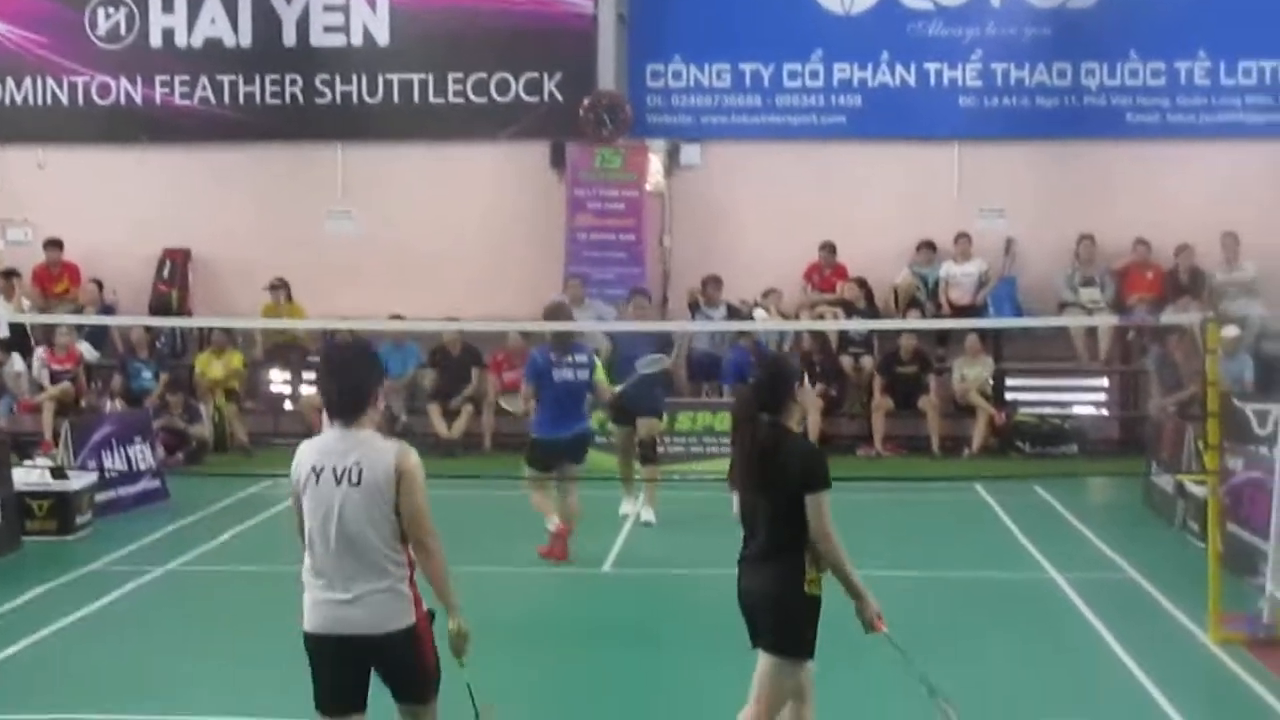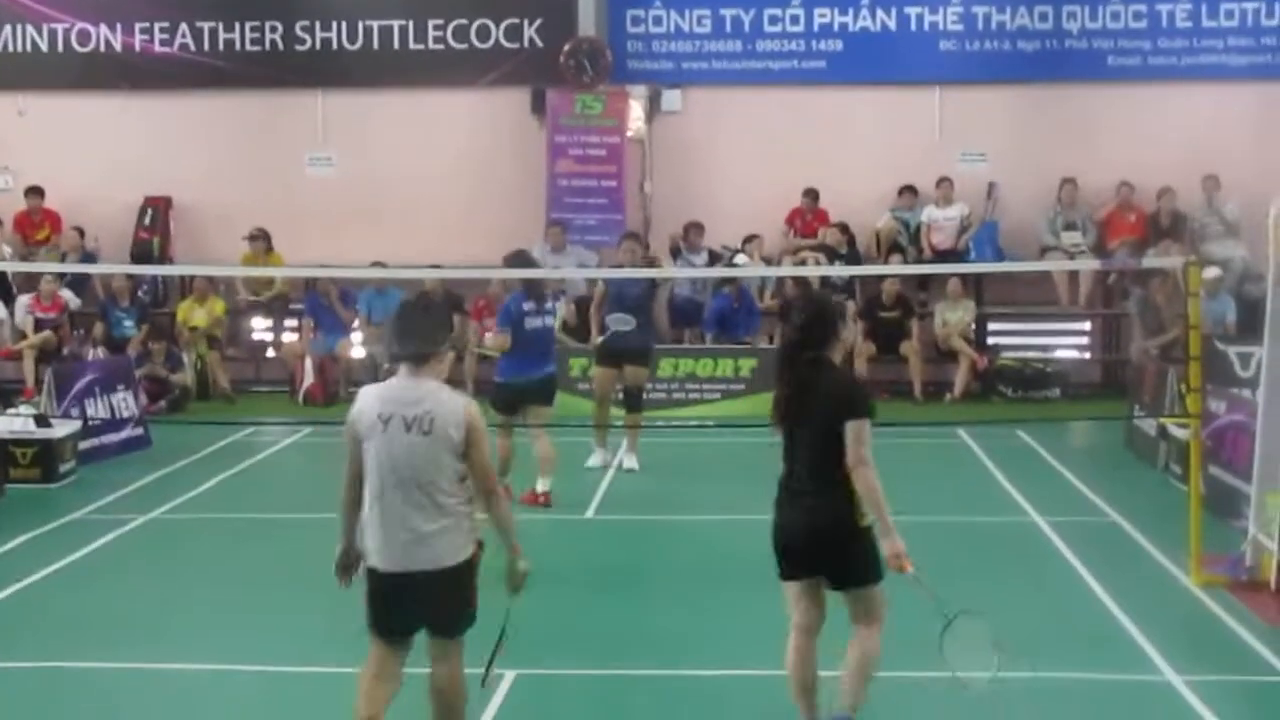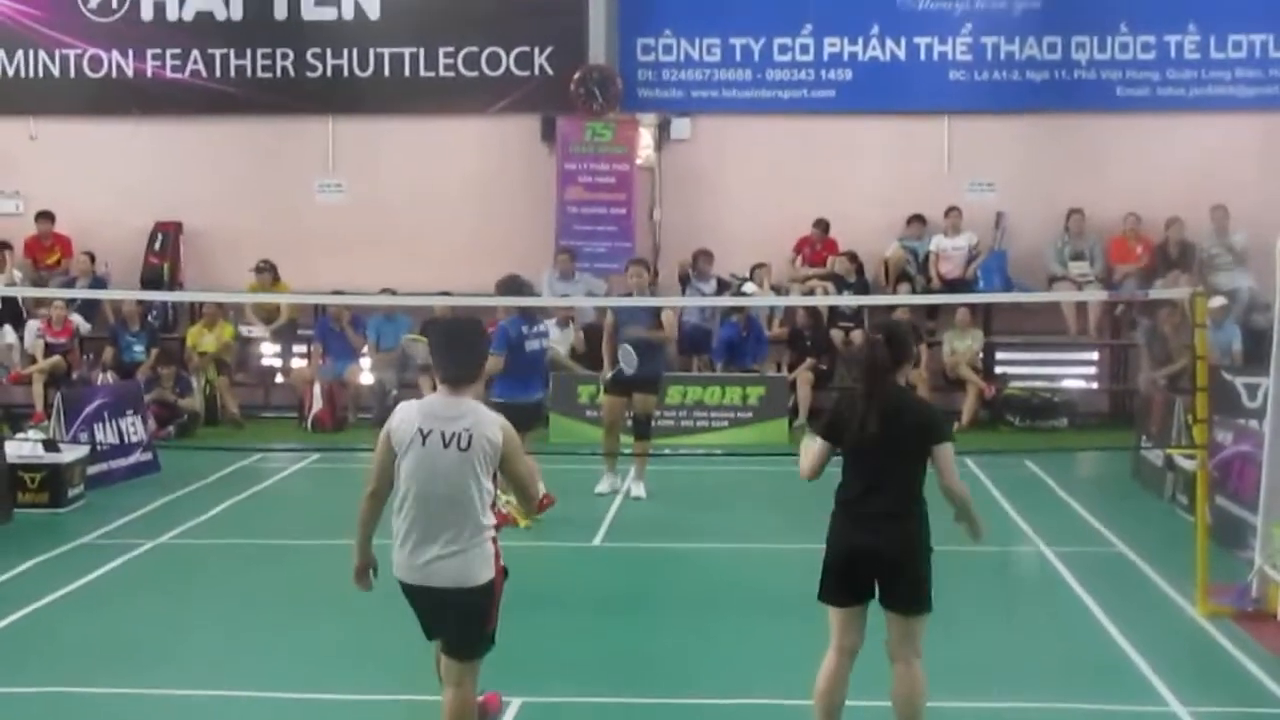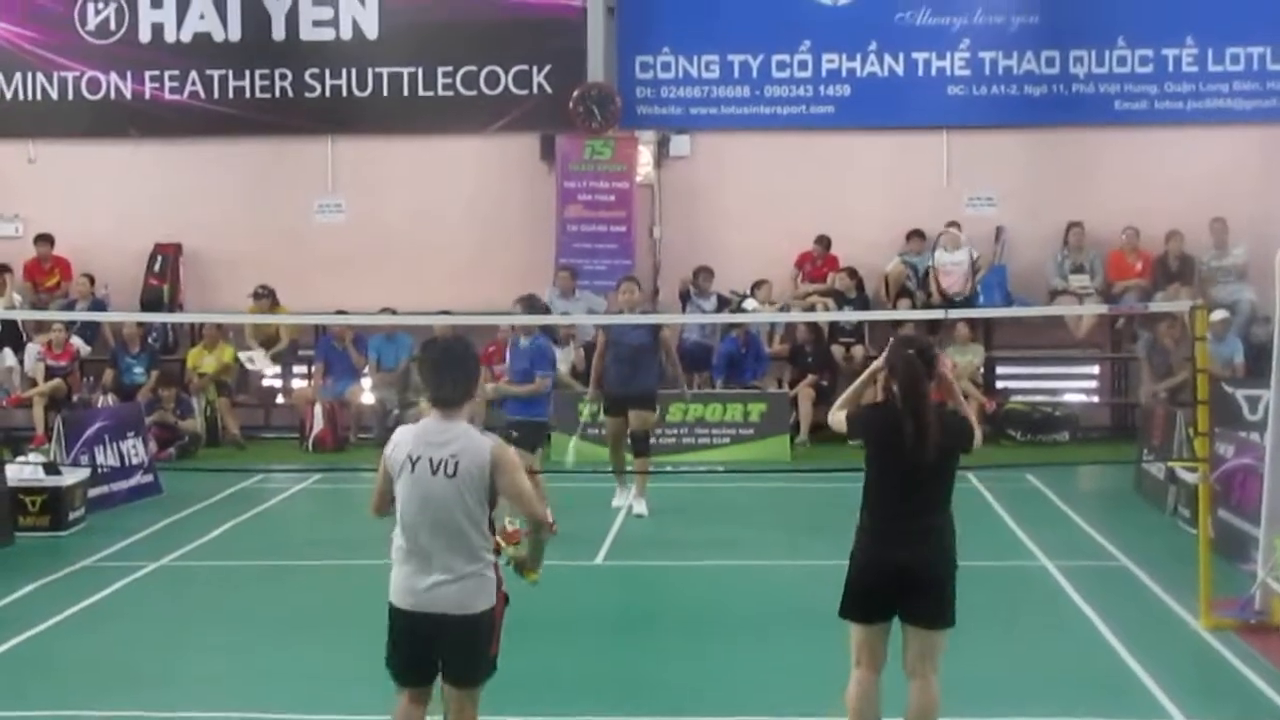
dt=0.4s
person 1, frame 1
left shoulder: (303, 457)
right shoulder: (398, 457)
right elbow: (422, 538)
right wrist: (452, 611)
left hip: (323, 618)
right hip: (393, 616)
person 1, frame 2
left shoulder: (366, 402)
right shoulder: (462, 409)
left elbow: (352, 483)
right elbow: (487, 489)
left wrist: (348, 543)
right wrist: (514, 553)
left hip: (385, 555)
right hip: (448, 553)
left knee: (383, 656)
right knee: (445, 656)
person 1, frame 3
left shoulder: (402, 417)
right shoulder: (496, 428)
left elbow: (373, 495)
right elbow: (531, 496)
left wrist: (362, 552)
right wrist: (525, 514)
left hip: (413, 568)
right hip: (471, 570)
left knee: (446, 647)
right knee: (460, 675)
person 1, frame 4
left shoulder: (398, 441)
right shoulder: (492, 451)
left elbow: (379, 508)
right elbow: (537, 519)
right wrist: (532, 560)
left hip: (408, 596)
right hip: (470, 599)
person 2, frame 1
left shoulder: (751, 444)
right shoulder: (806, 455)
right elbow: (823, 534)
right wrist: (858, 595)
left hip: (753, 578)
right hip: (789, 584)
left knee: (797, 686)
person 2, frame 2
left shoulder: (789, 382)
right shoulder: (850, 389)
right elbow: (860, 465)
right wrist: (887, 531)
left hip: (791, 516)
right hip: (835, 519)
left knee: (803, 627)
right knee: (868, 625)
person 2, frame 3
left shoulder: (844, 406)
right shoulder: (925, 414)
left elbow: (809, 470)
right elbow: (952, 486)
left wrist: (807, 444)
right wrist: (970, 519)
left hip: (848, 538)
right hip: (903, 541)
left knee: (840, 651)
right knee: (906, 657)
person 2, frame 4
left shoulder: (875, 417)
right shoulder: (950, 424)
left elbow: (834, 415)
right elbow: (975, 436)
left wrist: (873, 370)
right wrist: (951, 387)
left hip: (875, 554)
right hip: (931, 558)
left knee: (866, 669)
right knee: (922, 673)
person 3, frame 1
left shoulder: (539, 355)
right shoulder: (586, 354)
left elbow: (526, 396)
right elbow: (603, 394)
left wrist: (530, 403)
left hip: (547, 434)
right hip: (578, 432)
left knee: (538, 487)
right knee: (568, 488)
left ankle: (556, 527)
right ankle: (559, 543)
person 3, frame 2
left shoulder: (510, 304)
right shoulder: (550, 301)
left elbow: (502, 344)
left wrist: (488, 340)
left hip: (511, 379)
right hip: (544, 377)
left knee: (504, 432)
right knee: (539, 433)
left ankle: (500, 485)
right ankle: (543, 489)
person 3, frame 3
left shoulder: (505, 328)
right shoulder: (540, 325)
left elbow: (495, 367)
right elbow: (546, 357)
left hip: (508, 400)
right hip: (533, 399)
left ankle: (506, 510)
right ankle: (541, 492)
person 3, frame 4
left shoulder: (541, 347)
right shoulder: (516, 343)
left elbow: (543, 387)
left wrist: (507, 391)
right wrist: (499, 386)
left hip: (531, 418)
right hip: (519, 416)
right knee: (530, 472)
left ankle: (510, 528)
person 4, frame 1
left shoulder: (662, 336)
right shoulder: (616, 336)
left elbow: (674, 369)
right elbow: (604, 364)
left wrist: (675, 363)
left hip: (650, 400)
right hip: (622, 401)
left knee: (648, 449)
right knee: (624, 451)
left ankle: (647, 506)
right ankle: (629, 496)
person 4, frame 2
left shoulder: (651, 278)
right shoulder: (609, 276)
right elbow: (595, 307)
right wrist: (595, 333)
left hip: (639, 347)
right hip: (609, 344)
left knee: (633, 398)
right knee: (601, 397)
left ankle: (630, 452)
right ankle: (601, 451)
person 4, frame 3
left shoulder: (659, 307)
right shoulder: (617, 306)
left elbow: (672, 336)
right elbow: (607, 338)
left wrist: (644, 333)
right wrist: (607, 366)
left hip: (648, 374)
right hip: (619, 373)
left knee: (642, 425)
right knee: (609, 423)
left ankle: (638, 480)
right ankle: (611, 476)
person 4, frame 4
left shoulder: (654, 325)
right shoulder: (609, 325)
left elbow: (671, 354)
right elbow: (599, 357)
left wrist: (682, 381)
right wrist: (593, 386)
left hip: (643, 392)
right hip: (613, 392)
left knee: (640, 441)
right knee: (614, 444)
left ankle: (639, 497)
right ankle: (622, 488)
